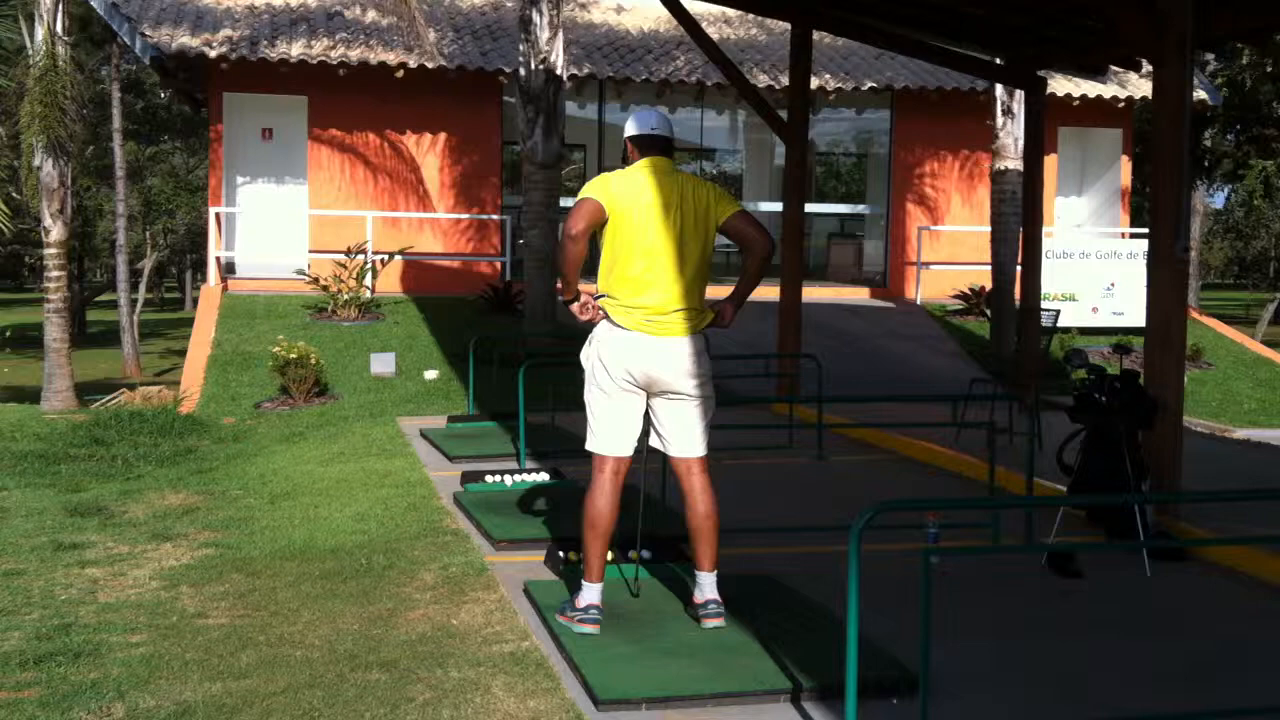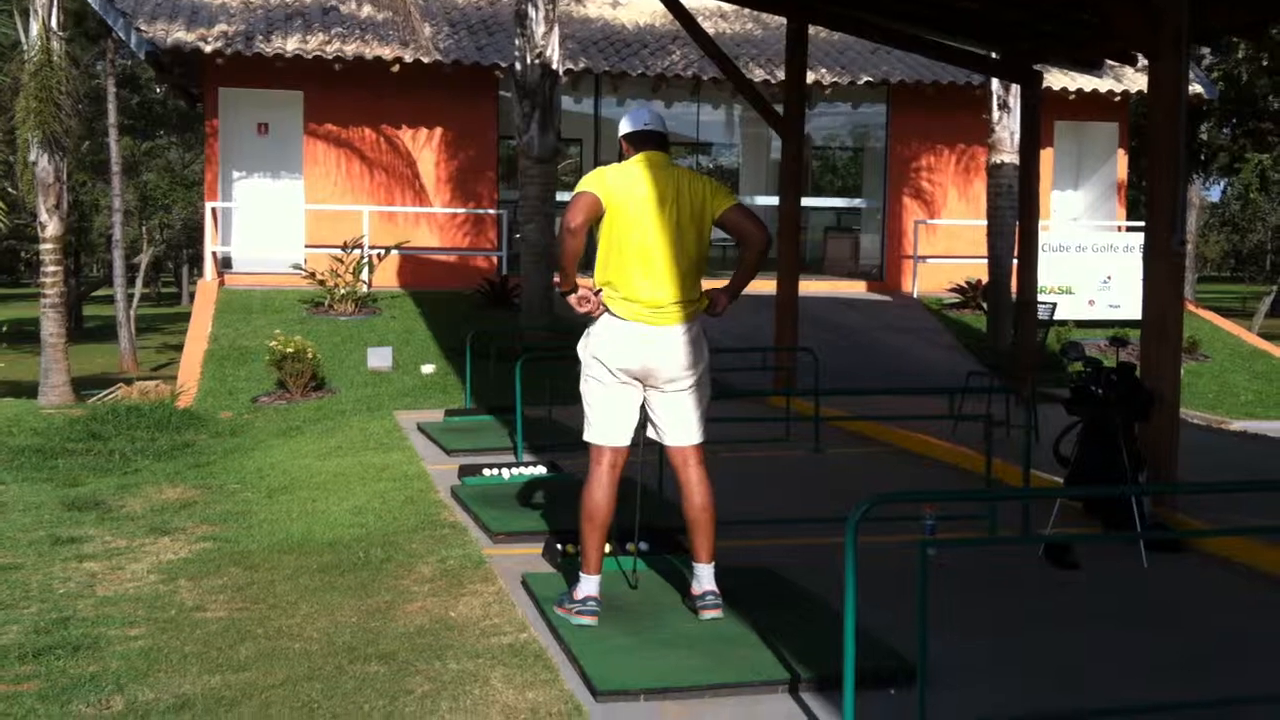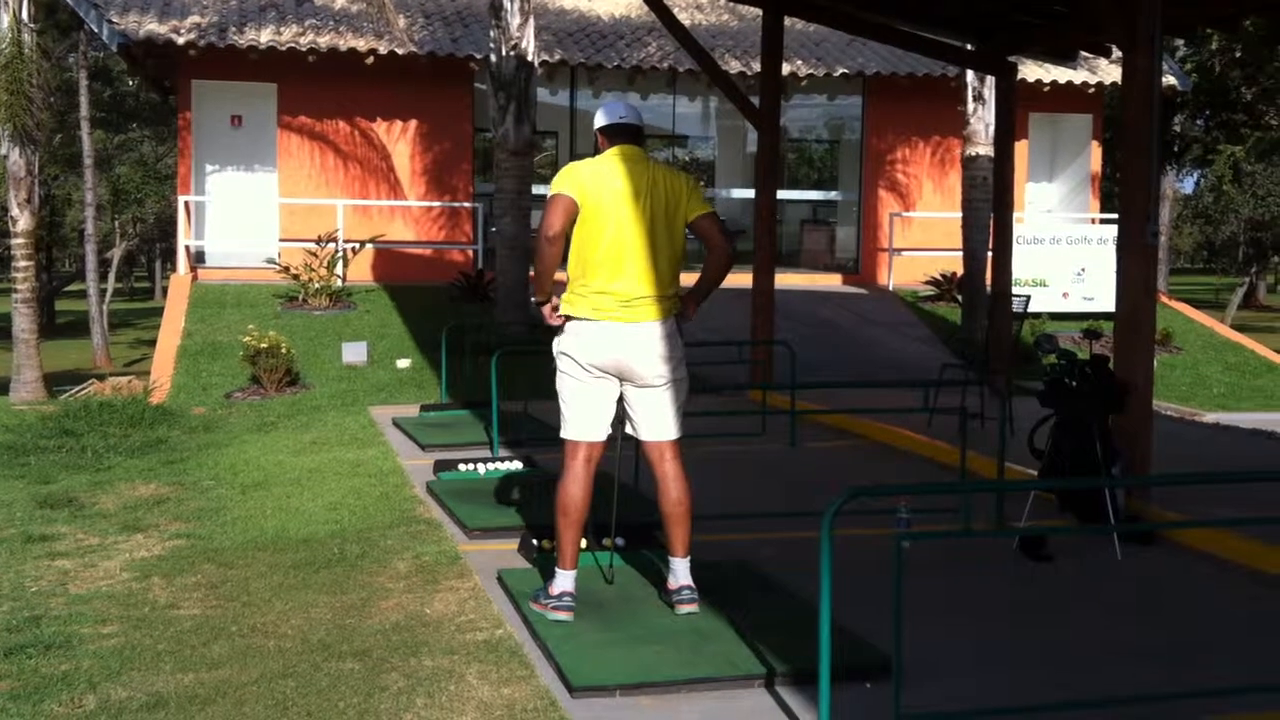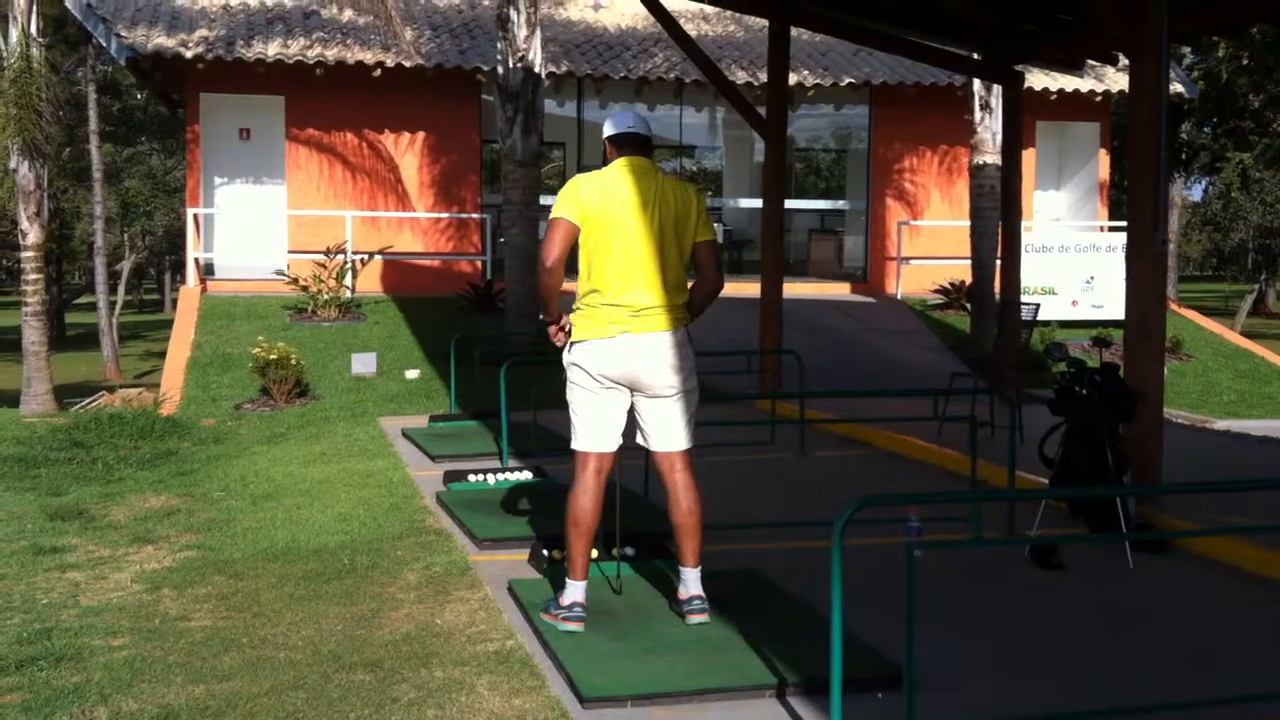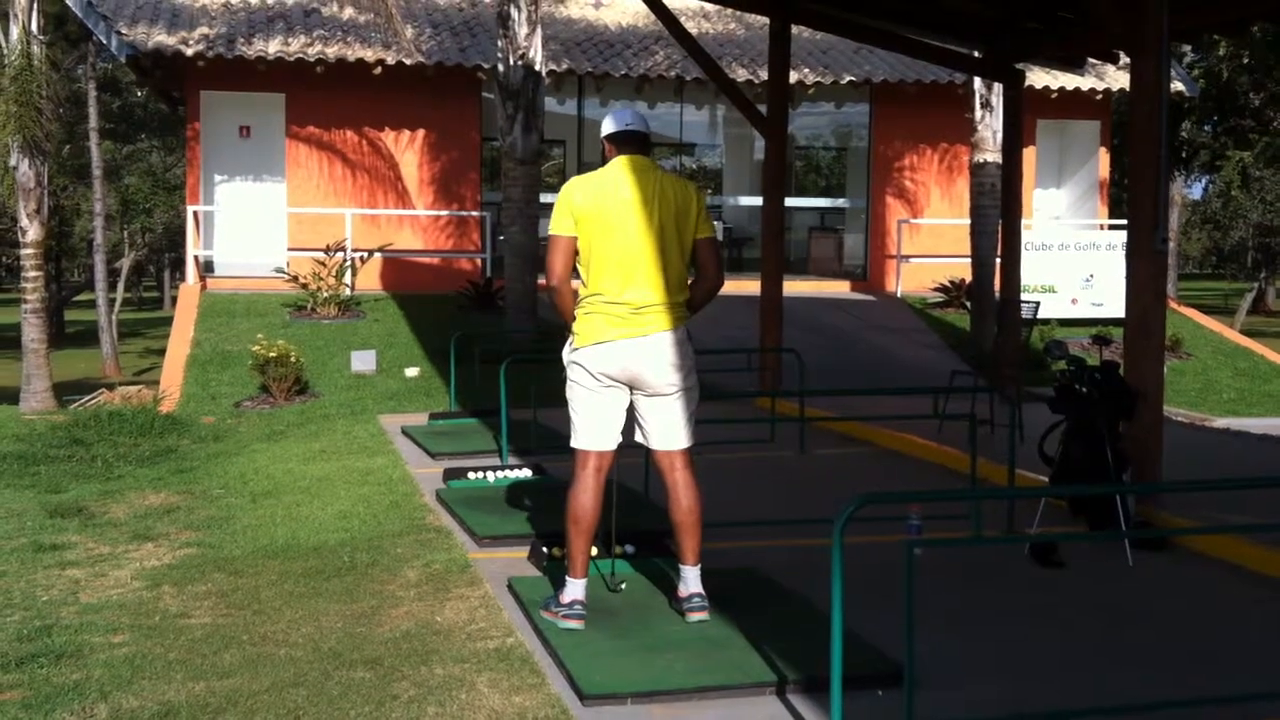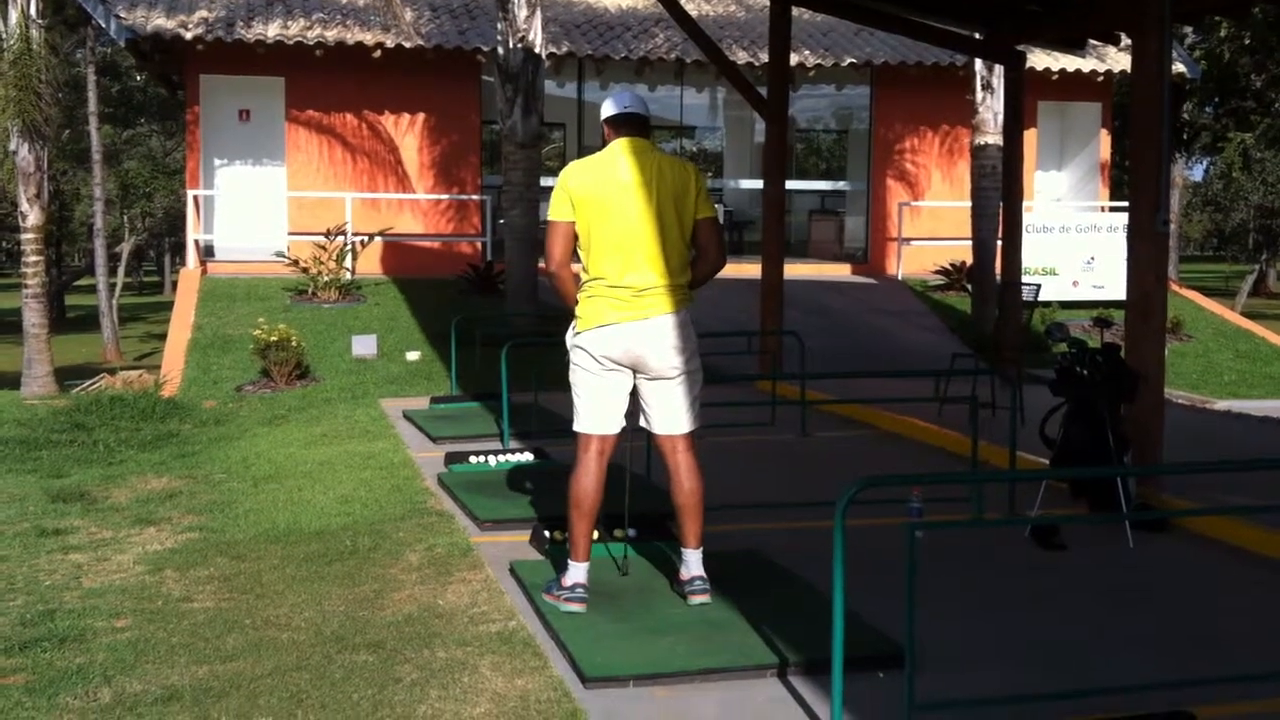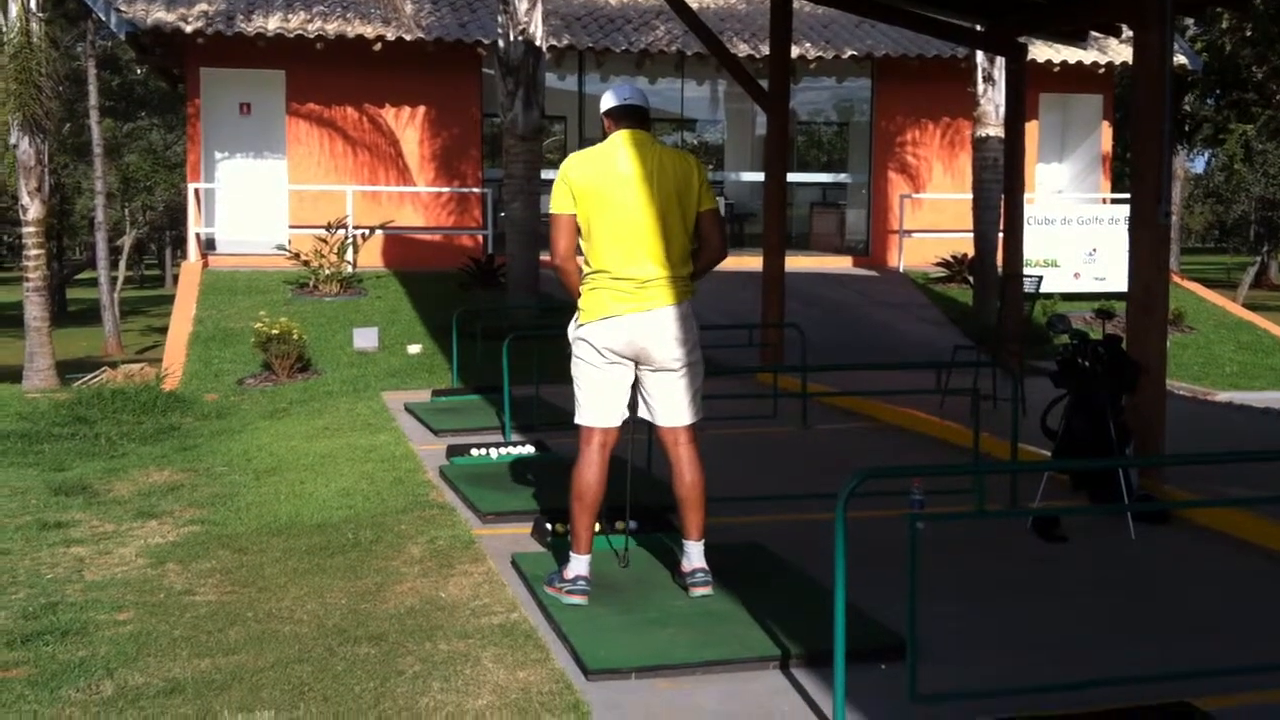
dt=0.4s
person 1, frame 1
left shoulder: (609, 184)
right shoulder: (704, 192)
left elbow: (574, 231)
right elbow: (761, 243)
left wrist: (571, 294)
right wrist: (732, 303)
left hip: (619, 345)
right hip: (682, 347)
left knee: (607, 472)
right knee: (693, 471)
left ankle: (589, 599)
right ankle: (708, 595)
person 1, frame 2
left shoulder: (605, 177)
right shoulder: (701, 185)
left elbow: (574, 223)
right elbow: (758, 236)
left wrist: (569, 287)
right wrist: (727, 294)
left hip: (614, 336)
right hip: (678, 339)
left knee: (605, 463)
right knee: (689, 461)
left ankle: (587, 590)
right ankle: (706, 585)
person 1, frame 3
left shoulder: (577, 173)
right shoulder: (677, 182)
left elbow: (550, 235)
right elbow: (722, 250)
left wrist: (544, 298)
right wrist: (690, 303)
left hip: (588, 332)
right hip: (654, 334)
left knee: (580, 458)
right knee: (666, 456)
left ankle: (563, 586)
right ankle: (682, 580)
person 1, frame 4
left shoulder: (582, 187)
right shoulder: (686, 195)
left elbow: (550, 263)
right elbow: (711, 280)
left wrist: (555, 319)
left hip: (595, 345)
right hip: (664, 345)
left knee: (590, 470)
right knee: (677, 467)
left ankle: (573, 597)
right ankle: (692, 591)
person 1, frame 5
left shoulder: (578, 190)
right shoulder: (685, 192)
left elbow: (557, 279)
right elbow: (711, 277)
left wrist: (580, 325)
left hip: (597, 345)
right hip: (664, 343)
left knee: (589, 468)
right knee: (676, 465)
left ankle: (573, 595)
right ankle: (691, 588)
person 1, frame 6
left shoulder: (576, 174)
right shoulder: (684, 173)
left elbow: (556, 263)
right elbow: (712, 255)
left hip: (599, 329)
right hip: (667, 326)
left knee: (592, 452)
right knee: (679, 448)
left ankle: (576, 578)
right ankle: (694, 572)
person 1, frame 7
left shoulder: (577, 165)
right shoulder: (685, 164)
left elbow: (562, 256)
right elbow: (715, 245)
left hip: (602, 320)
right hip: (669, 316)
left knee: (595, 443)
right knee: (681, 440)
left ankle: (577, 570)
right ankle: (696, 563)
